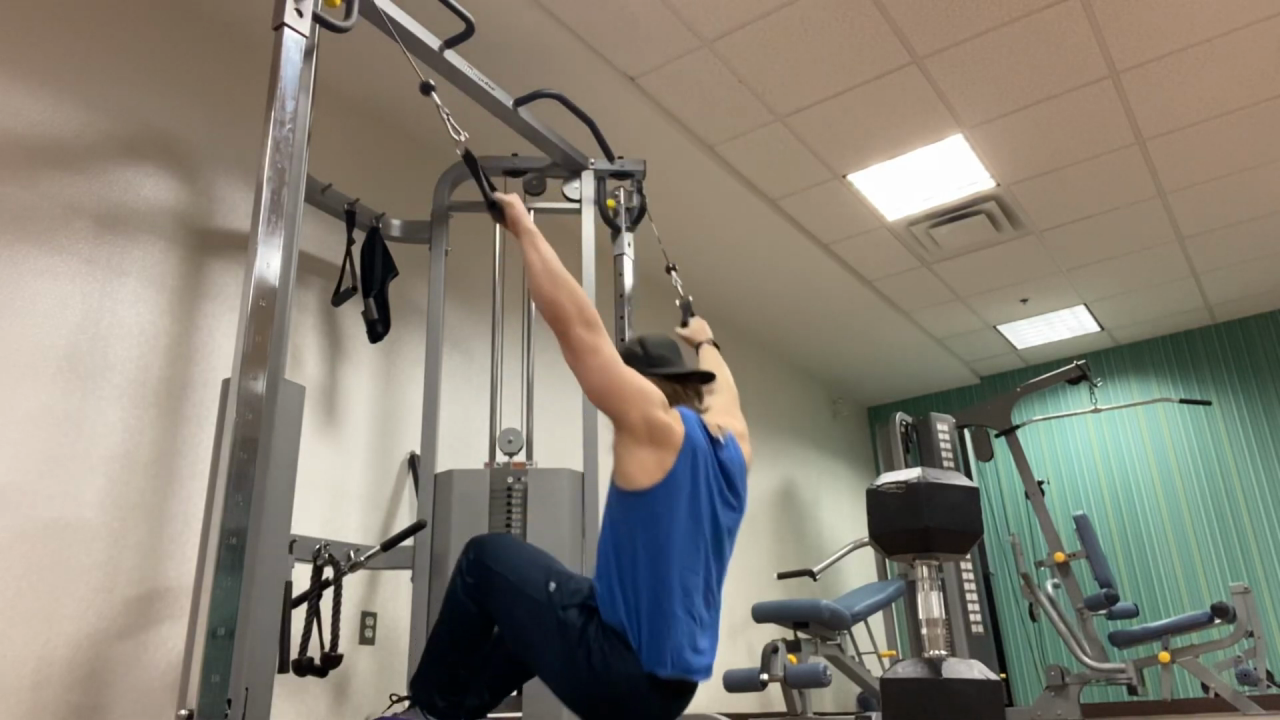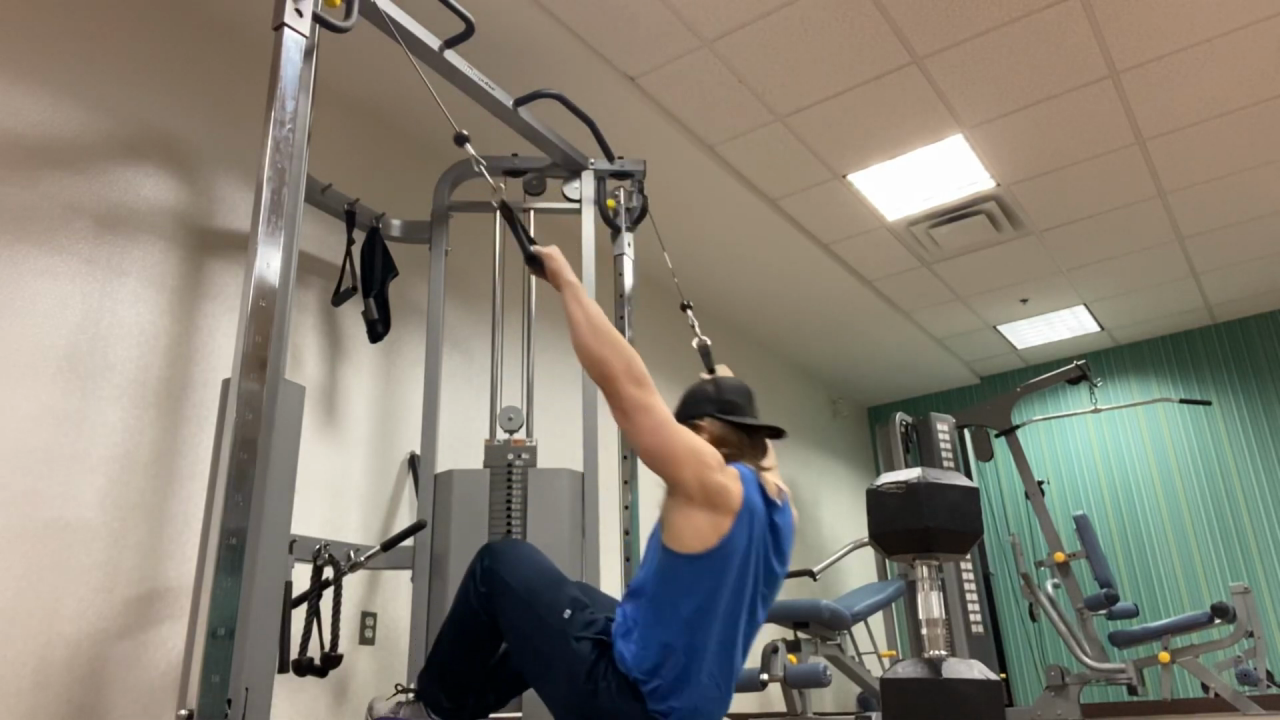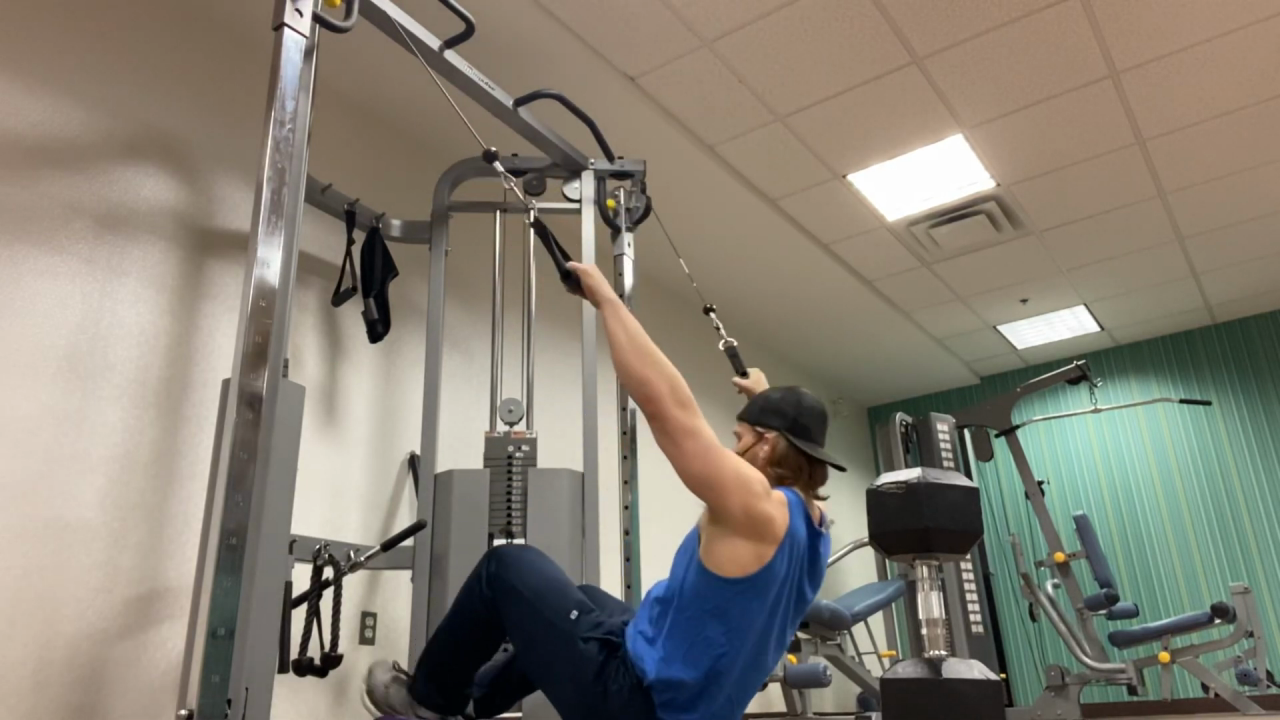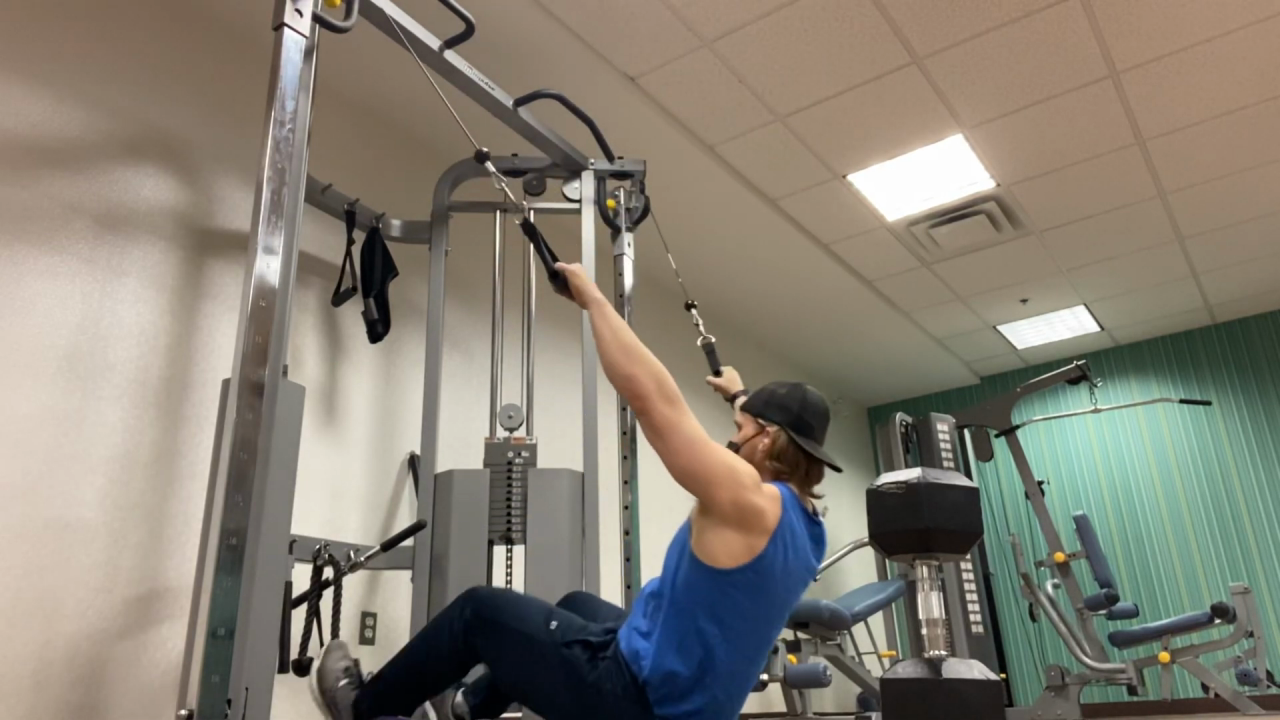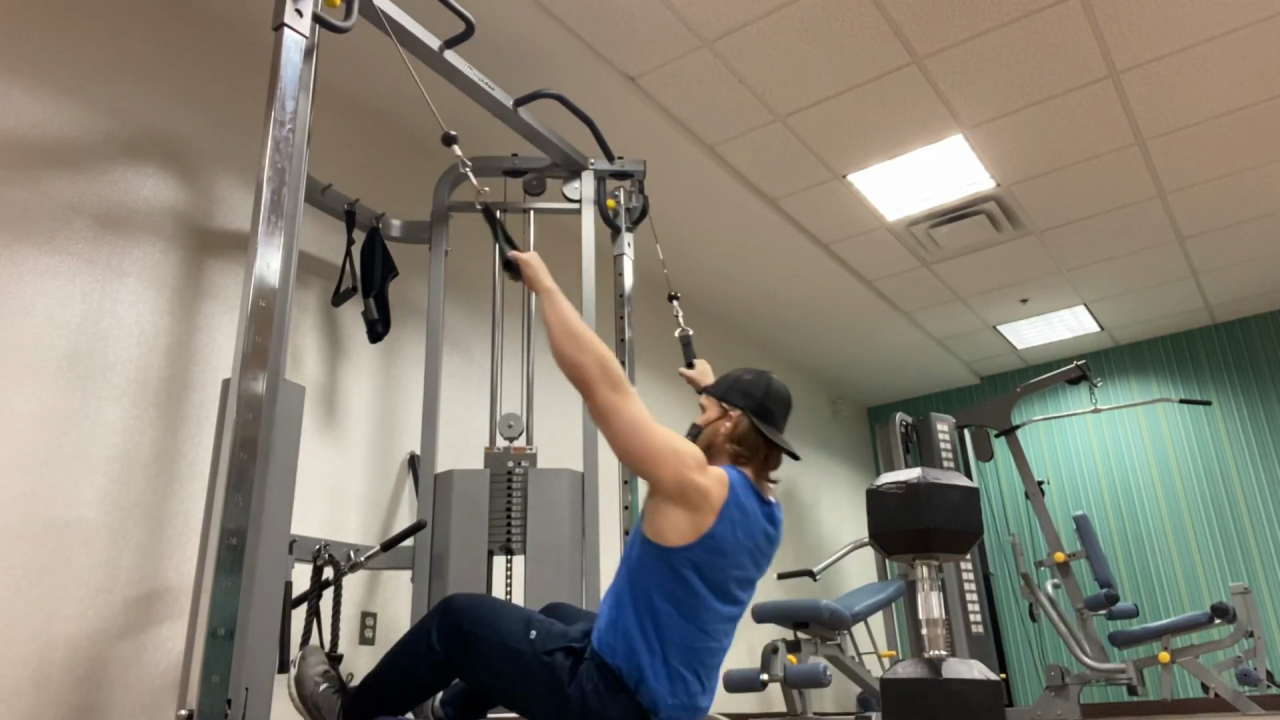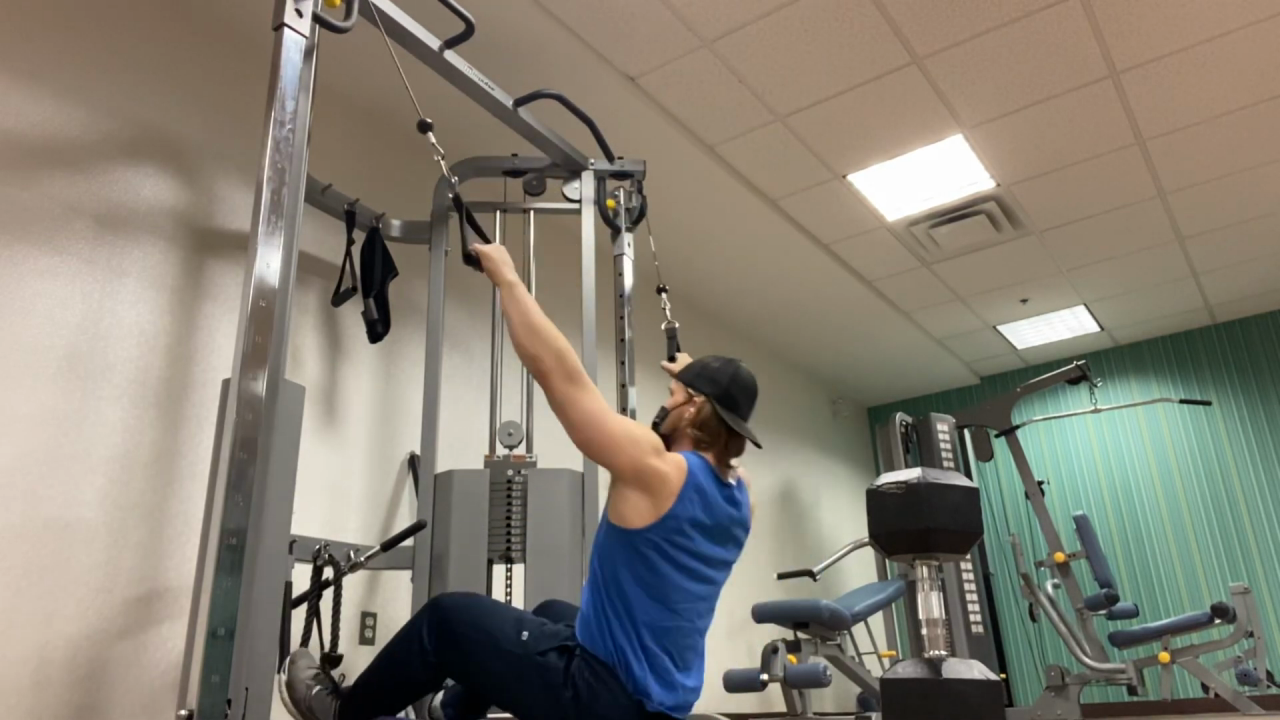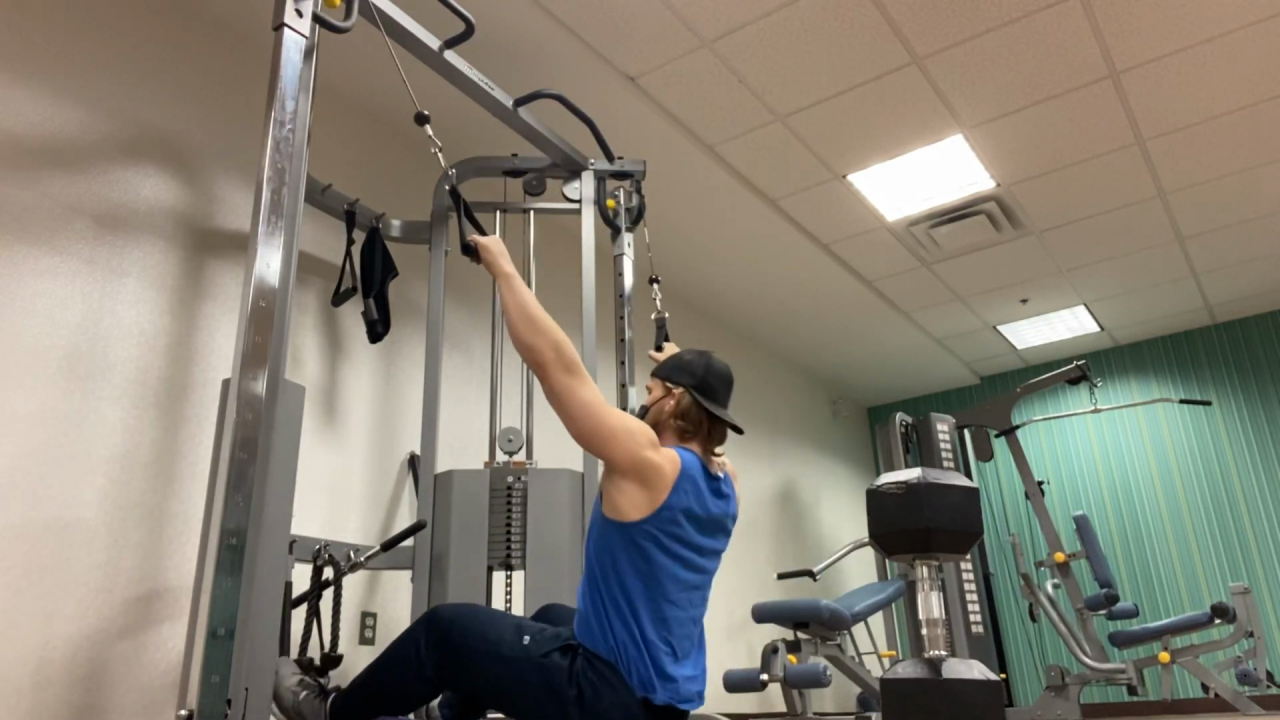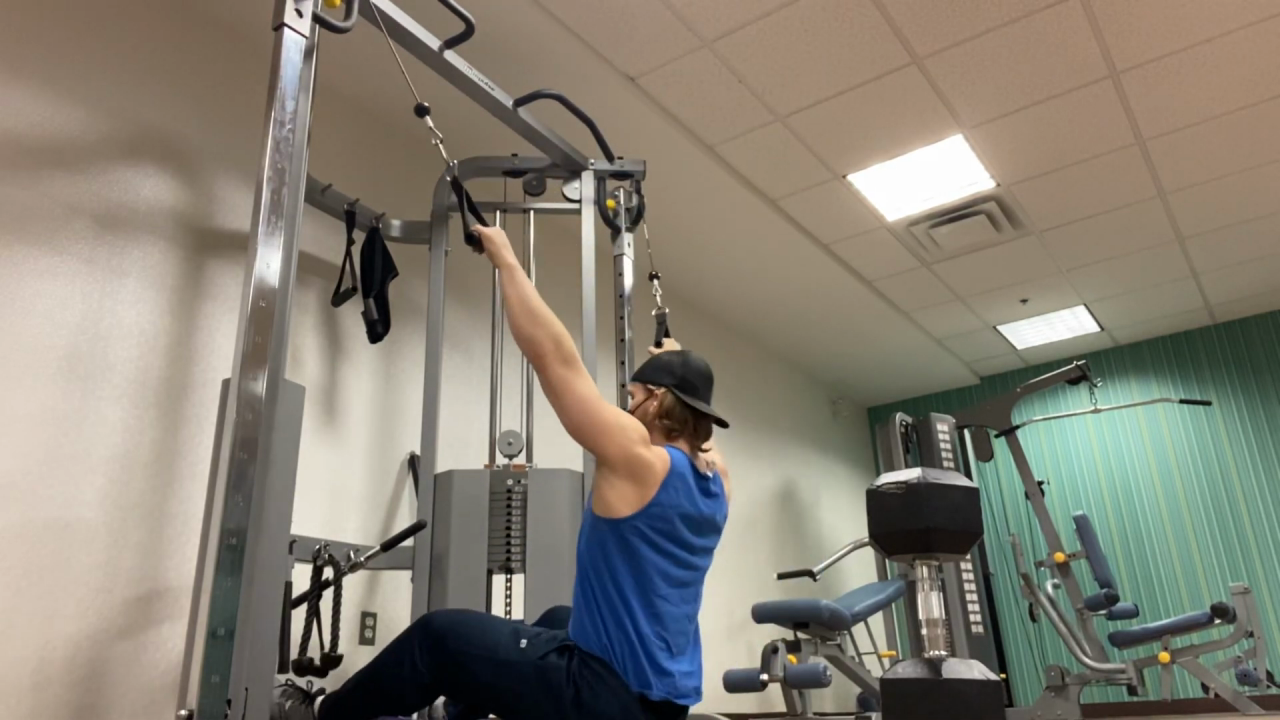
dt=0.2s
person 1, frame 1
left shoulder: (660, 428)
right shoulder: (729, 441)
left elbow: (577, 326)
right elbow: (723, 392)
left wrist: (524, 228)
right wrist: (703, 343)
left hip: (624, 672)
left knee: (488, 557)
right knee: (549, 594)
person 1, frame 2
left shoulder: (716, 484)
right shoulder: (774, 497)
left elbow: (623, 381)
right elbow: (747, 432)
left wrist: (565, 279)
right wrist: (724, 384)
left knee: (502, 563)
right knee: (572, 599)
person 1, frame 3
left shoulder: (756, 508)
right shoulder: (810, 522)
left elbow: (663, 401)
right elbow: (789, 445)
left wrist: (605, 296)
right wrist: (762, 395)
left knee: (507, 568)
right knee: (584, 602)
person 1, frame 4
left shoulder: (748, 502)
right shoulder: (804, 524)
left elbow: (652, 396)
right elbow: (773, 436)
left wrist: (592, 297)
right wrist: (738, 394)
left knee: (483, 610)
right knee: (580, 608)
person 1, frame 5
left shoulder: (697, 484)
right shoulder: (764, 509)
left elbow: (602, 381)
right elbow: (740, 429)
left wrist: (544, 284)
right wrist: (709, 386)
left knee: (459, 618)
right knee: (563, 619)
person 1, frame 6
left shoulder: (655, 469)
right shoulder: (735, 493)
left elbow: (557, 372)
right elbow: (715, 415)
left wrist: (506, 277)
right wrist: (690, 373)
left knee: (449, 617)
right knee: (554, 615)
person 1, frame 7
left shoulder: (647, 462)
right shoulder: (723, 482)
left elbow: (554, 363)
right elbow: (703, 414)
left wrist: (503, 268)
right wrist: (677, 364)
left knee: (448, 628)
right knee: (555, 620)
person 1, frame 8
left shoulder: (638, 459)
right shoulder: (714, 480)
left elbow: (554, 357)
right elbow: (693, 414)
left wrist: (505, 259)
right wrist: (675, 360)
left knee: (441, 635)
right knee: (558, 625)
